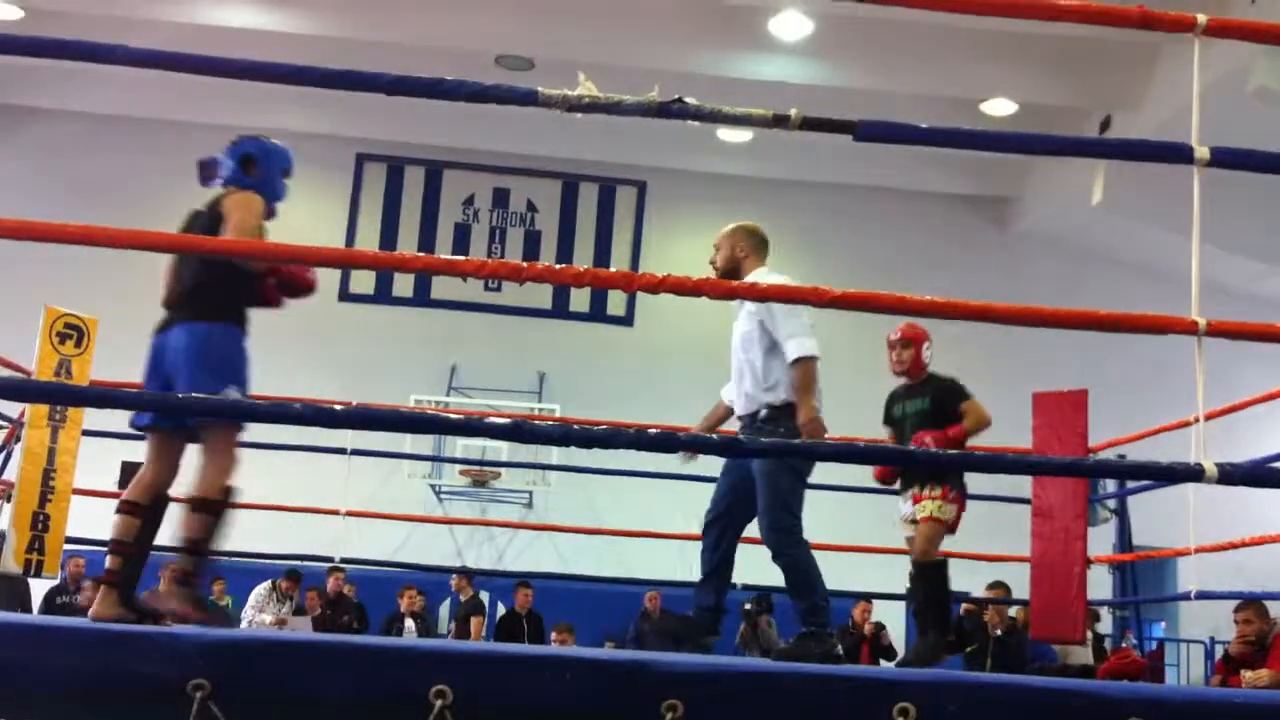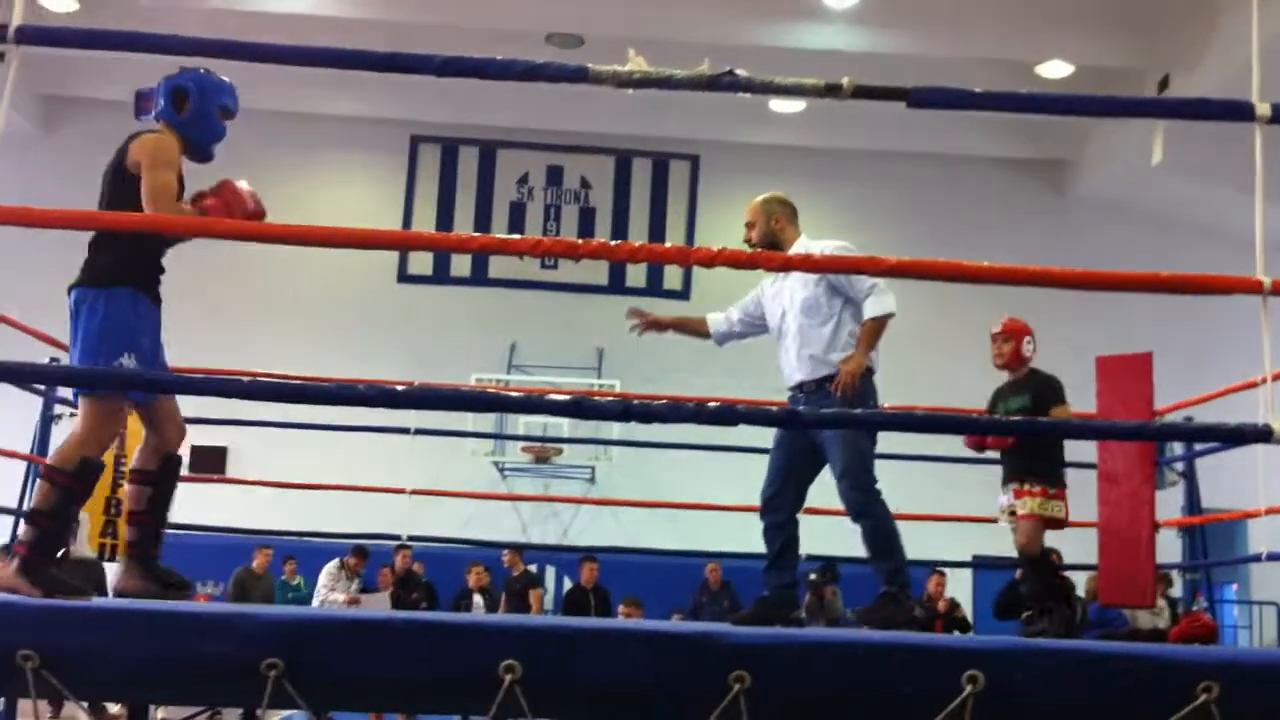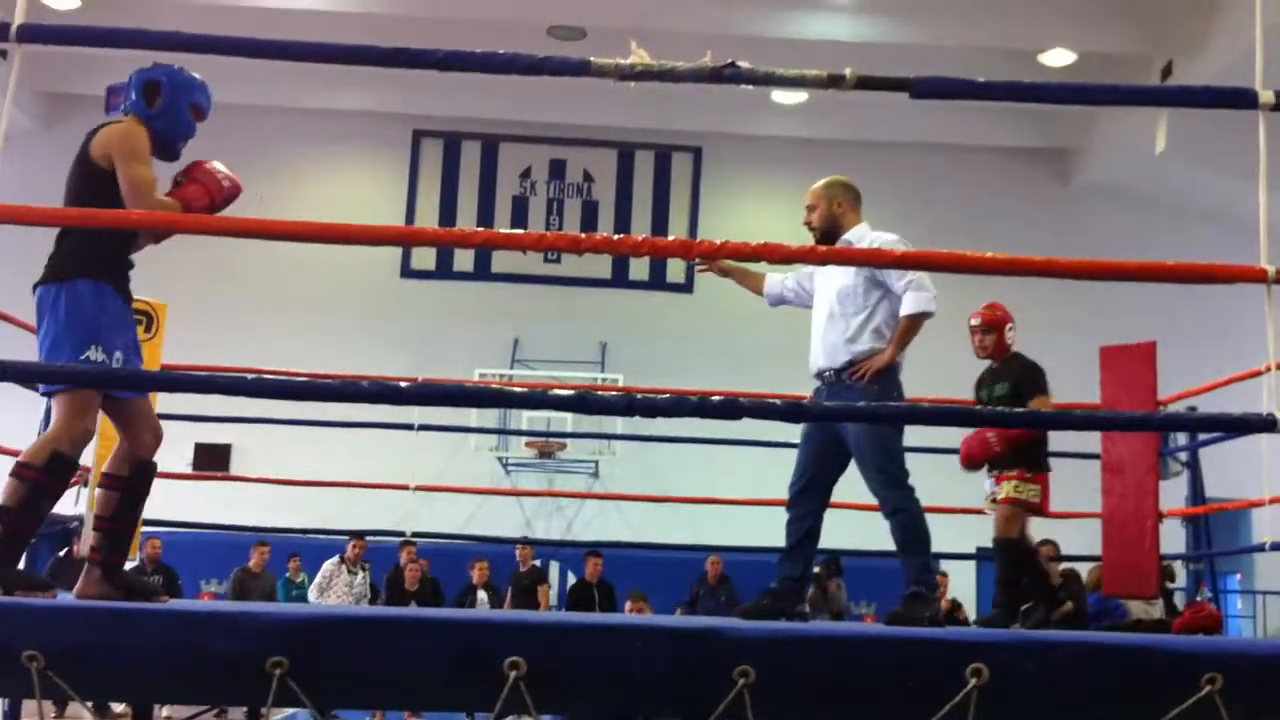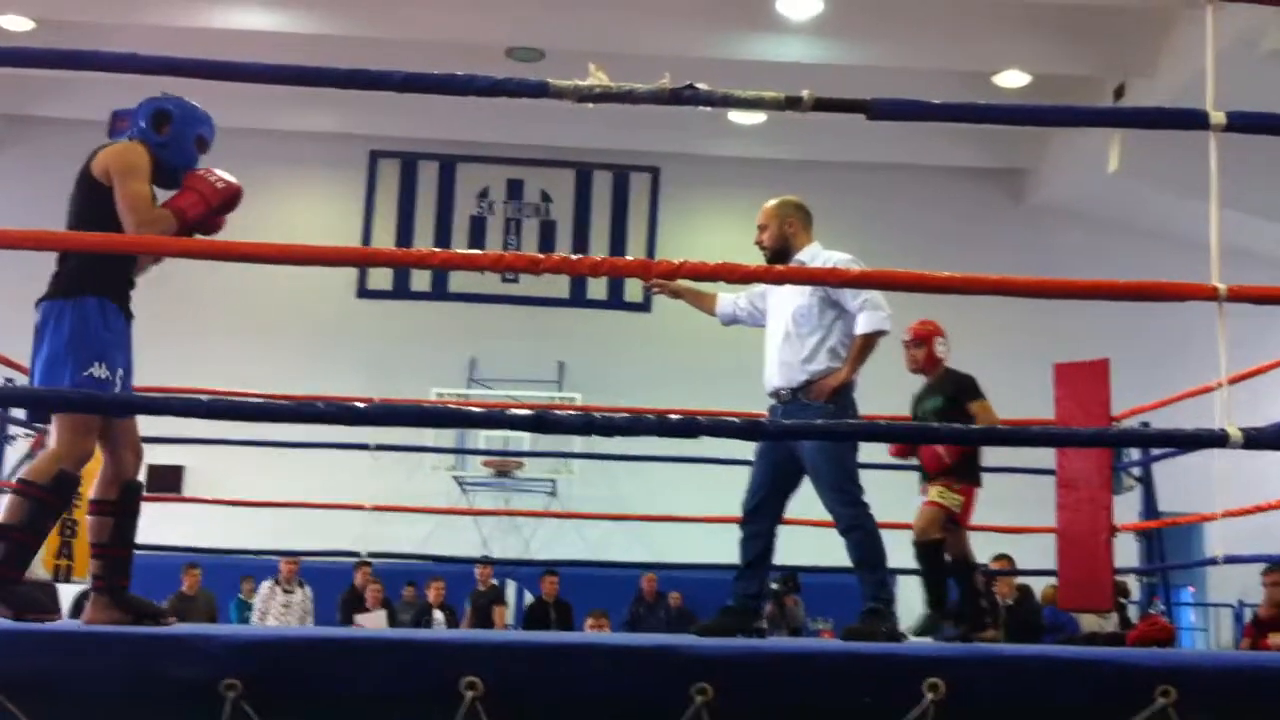
dt=0.7s
person 1, frame 1
left shoulder: (198, 218)
right shoulder: (246, 201)
right elbow: (237, 246)
left wrist: (252, 291)
right wrist: (283, 270)
left hip: (172, 334)
right hip: (212, 333)
left knee: (159, 466)
right knee: (218, 459)
left ankle: (114, 592)
right ankle: (185, 585)
person 1, frame 2
left shoulder: (143, 154)
right shoulder: (159, 144)
right elbow: (160, 218)
left wrist: (201, 214)
right wrist: (215, 211)
left hip: (125, 299)
right hip: (114, 296)
left knee: (167, 428)
right knee: (99, 428)
left ankle: (140, 564)
person 1, frame 3
left shoulder: (120, 147)
right shoulder: (125, 133)
right elbow: (145, 214)
left wrist: (181, 206)
right wrist: (197, 196)
left hip: (103, 298)
right hip: (80, 291)
left knee: (143, 433)
right knee: (73, 425)
left ankle: (102, 570)
person 1, frame 4
left shoulder: (127, 171)
right shoulder: (128, 153)
right elbow: (141, 230)
left wrist: (187, 224)
right wrist: (194, 202)
left hip: (100, 315)
right hip: (83, 309)
left knee: (124, 455)
right knee: (75, 445)
left ankle: (108, 597)
person 2, frame 1
left shoulder: (772, 290)
right shoulder: (747, 306)
left elbow: (802, 346)
left wrist: (807, 402)
right wrist: (705, 427)
left hip: (780, 427)
right hip: (752, 432)
left knee: (780, 533)
right knee: (719, 526)
left ankle: (818, 635)
right ankle: (705, 623)
person 2, frame 2
left shoulder: (831, 254)
right shoulder: (772, 288)
left elbow: (879, 299)
right elbow: (726, 325)
left wrist: (860, 355)
right wrist: (668, 323)
left hip: (842, 395)
right hip: (801, 402)
left knee: (859, 494)
right knee: (776, 503)
left ankle: (896, 594)
right ankle: (780, 597)
person 2, frame 3
left shoulder: (880, 247)
right shoulder: (824, 268)
left elbow: (921, 296)
right elbow: (778, 288)
left wrist: (890, 351)
right wrist: (728, 269)
left hip: (866, 388)
right hip: (828, 391)
left knee: (891, 491)
right knee: (804, 494)
left ankle: (923, 596)
right ankle: (788, 590)
person 2, frame 4
left shoulder: (833, 266)
right shoulder: (776, 287)
left elbow: (875, 314)
right elbow: (730, 308)
left wrist: (845, 372)
right wrist: (679, 291)
left hip: (820, 407)
right hip: (783, 411)
left knee: (847, 509)
right knee: (757, 512)
left ankle: (880, 612)
right ankle: (745, 608)
person 3, frame 1
left shoulder: (944, 387)
right shoulder: (894, 398)
left elbow: (981, 418)
left wrist: (943, 438)
right wrist: (888, 463)
left hip: (942, 484)
right hip: (911, 487)
left knee: (926, 553)
right knee: (919, 566)
left ankle: (936, 634)
right ankle: (928, 637)
person 3, frame 2
left shoulder: (1046, 385)
right shoulder: (1001, 394)
right elbow: (990, 435)
left wrist: (1019, 431)
right wrist: (979, 438)
left hip: (1042, 480)
right hip: (1013, 481)
left knee: (1029, 545)
right knee: (1028, 550)
right ankle: (1046, 608)
person 3, frame 3
left shoulder: (1026, 370)
right shoulder: (984, 379)
left wrist: (1004, 437)
right wrist: (975, 447)
left hip: (1025, 465)
right hip: (999, 467)
left knee: (1006, 530)
right knee: (1015, 538)
left ankle: (1006, 608)
right ankle: (1048, 599)
person 3, frame 4
left shoulder: (960, 382)
right shoulder: (921, 397)
left elbow: (990, 422)
right elbow: (916, 444)
left wrist: (952, 449)
right wrist: (903, 446)
left hip: (958, 477)
right hip: (933, 480)
left knee: (924, 530)
right knee: (957, 550)
left ankle: (938, 609)
right ankle: (976, 623)
